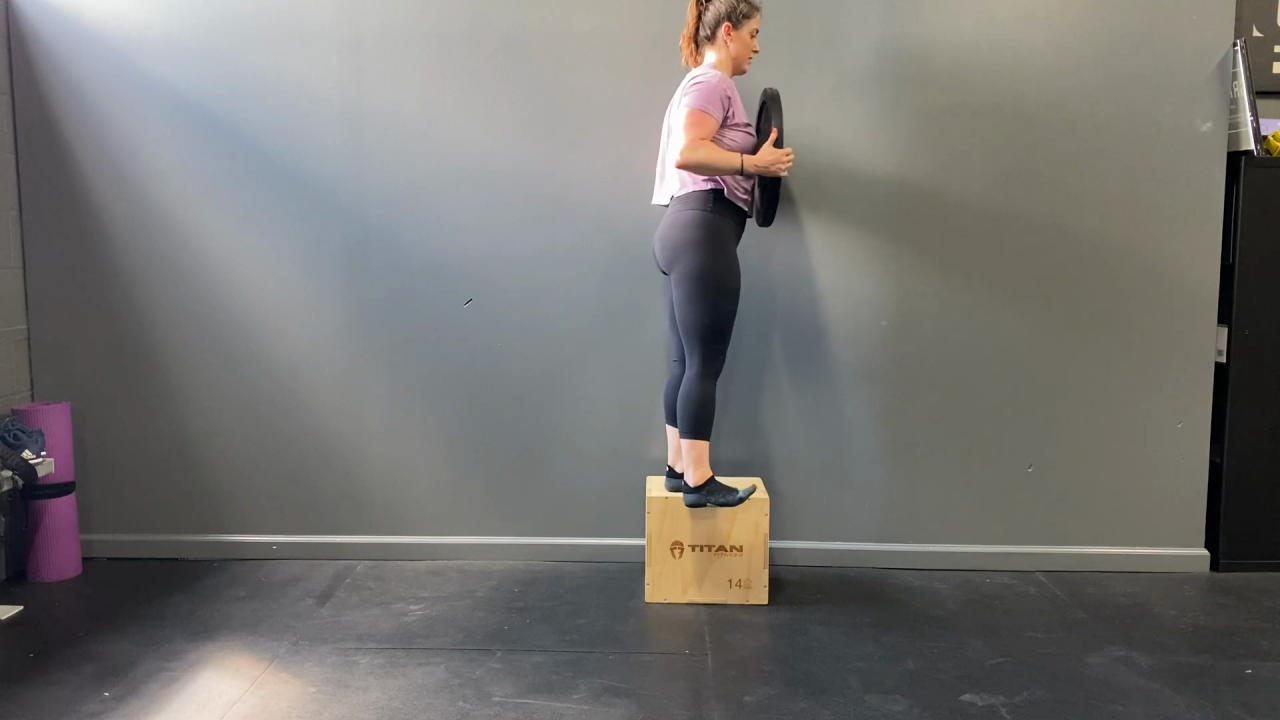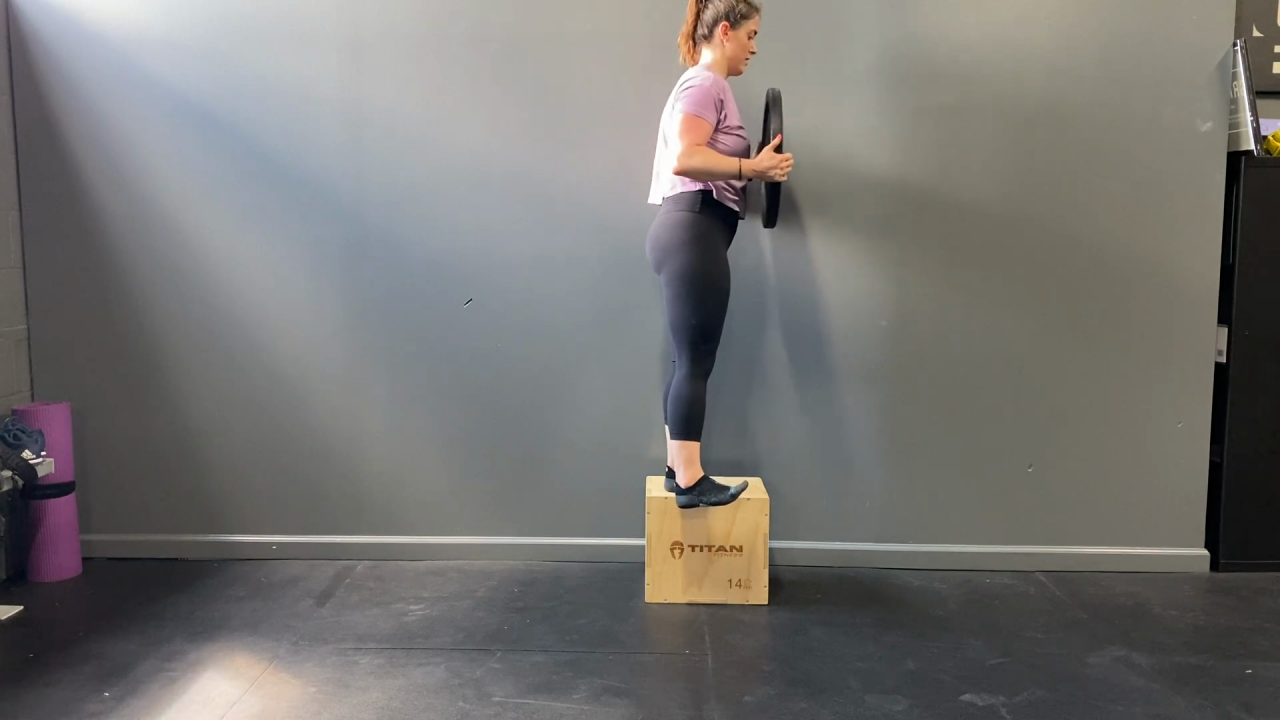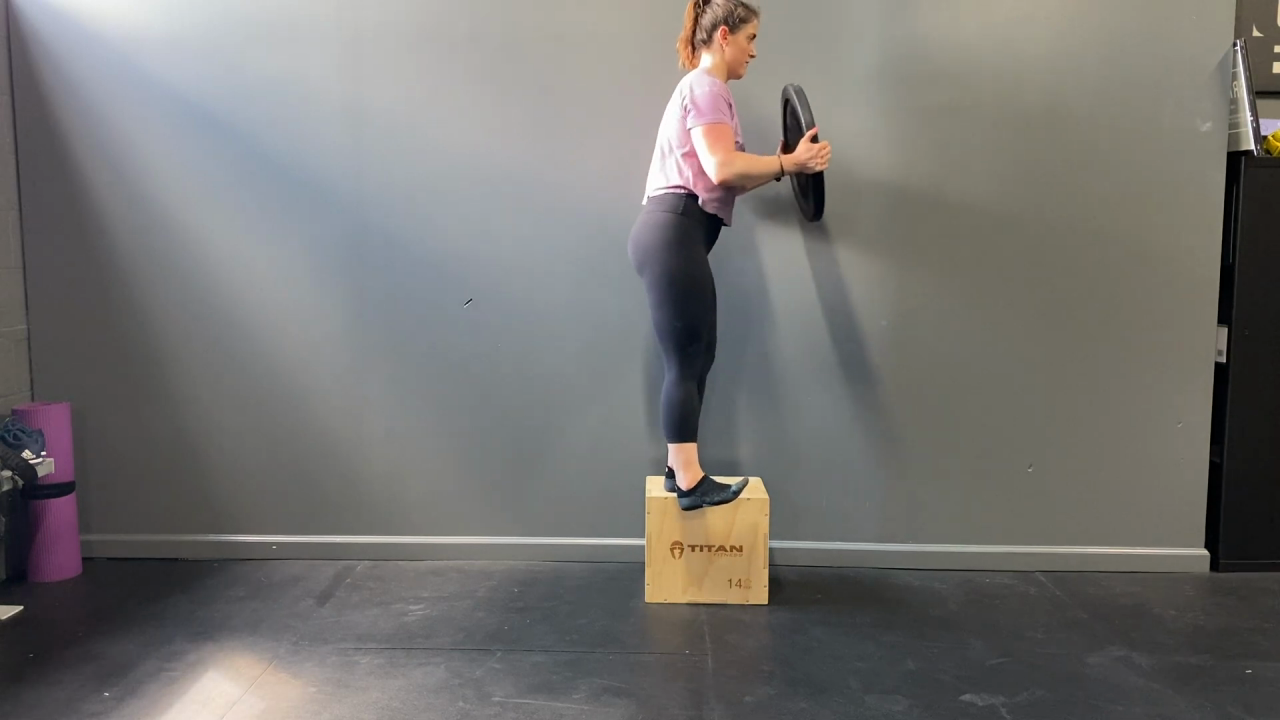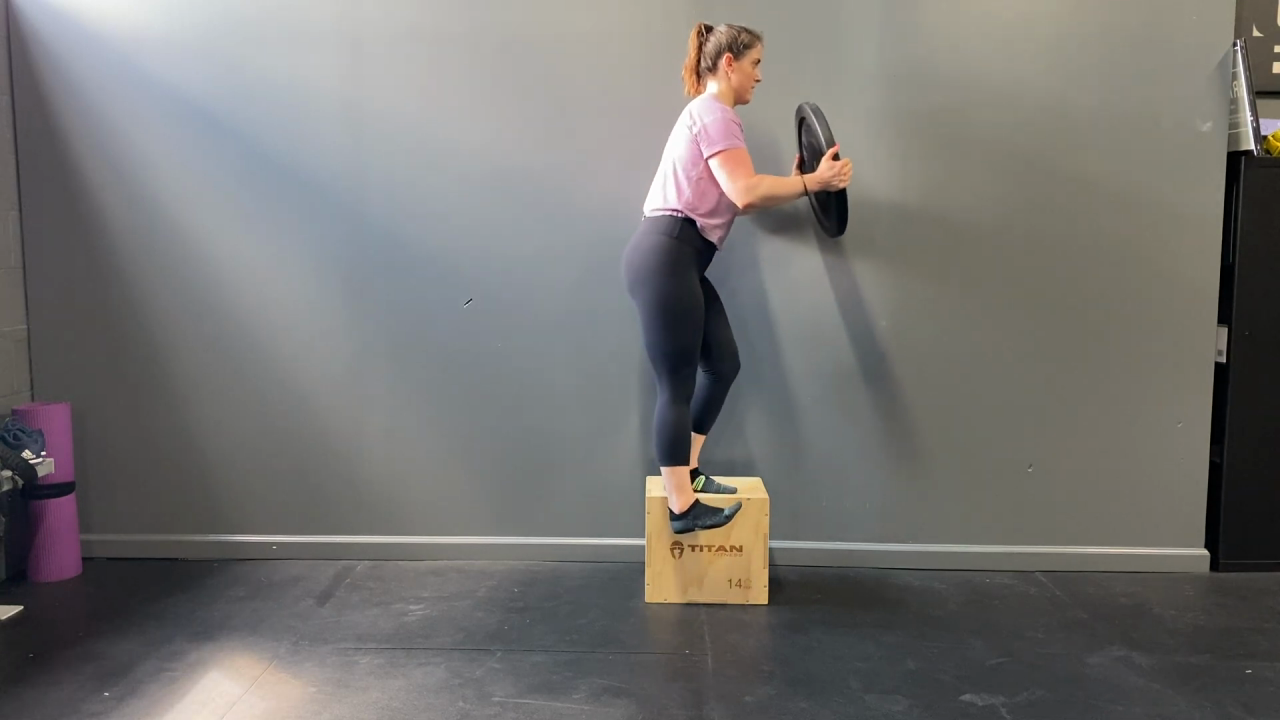
dt=0.5s
person 1, frame 1
left shoulder: (704, 85)
right shoulder: (711, 84)
right elbow: (686, 152)
left wrist: (758, 163)
right wrist: (754, 163)
left hip: (689, 229)
right hip: (702, 231)
left knee: (689, 360)
right knee: (705, 362)
left ankle: (679, 468)
right ankle: (698, 480)
person 1, frame 2
left shoulder: (705, 86)
right shoulder: (704, 84)
right elbow: (684, 158)
left wrist: (756, 167)
right wrist: (752, 168)
left hip: (688, 232)
right hip: (693, 232)
left knee: (689, 361)
right knee: (695, 363)
left ankle: (679, 469)
right ankle: (690, 481)
person 1, frame 3
left shoulder: (703, 89)
right shoulder: (706, 88)
left elbow: (723, 180)
right elbow: (722, 168)
left wrist: (778, 167)
right wrist: (790, 163)
left hip: (677, 237)
right hip: (672, 236)
left knee: (696, 360)
right knee: (685, 364)
left ankle: (682, 470)
right ankle: (690, 483)
person 1, frame 4
left shoulder: (707, 114)
right shoulder: (714, 114)
left elbow: (734, 200)
right elbow: (745, 193)
left wrist: (795, 184)
right wrist: (813, 182)
left hip: (676, 260)
right hip: (665, 259)
left knee: (723, 364)
right knee: (677, 387)
left ankle: (688, 472)
right ankle: (683, 507)
